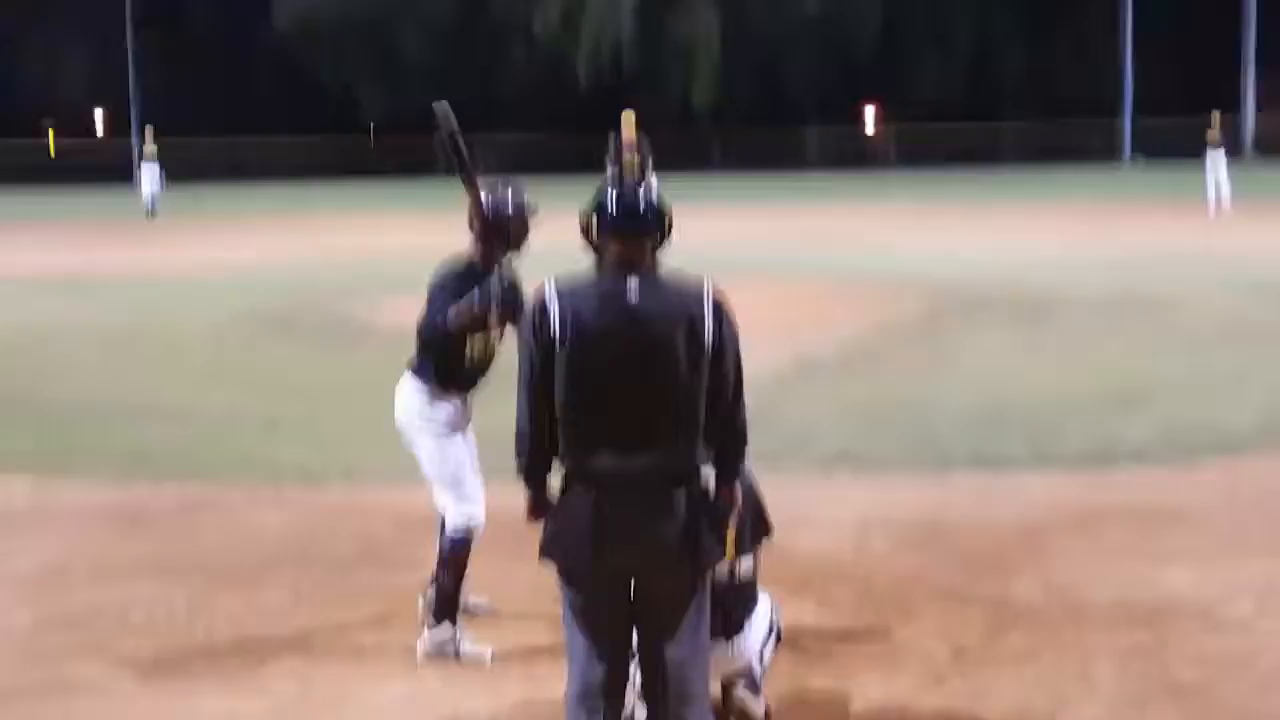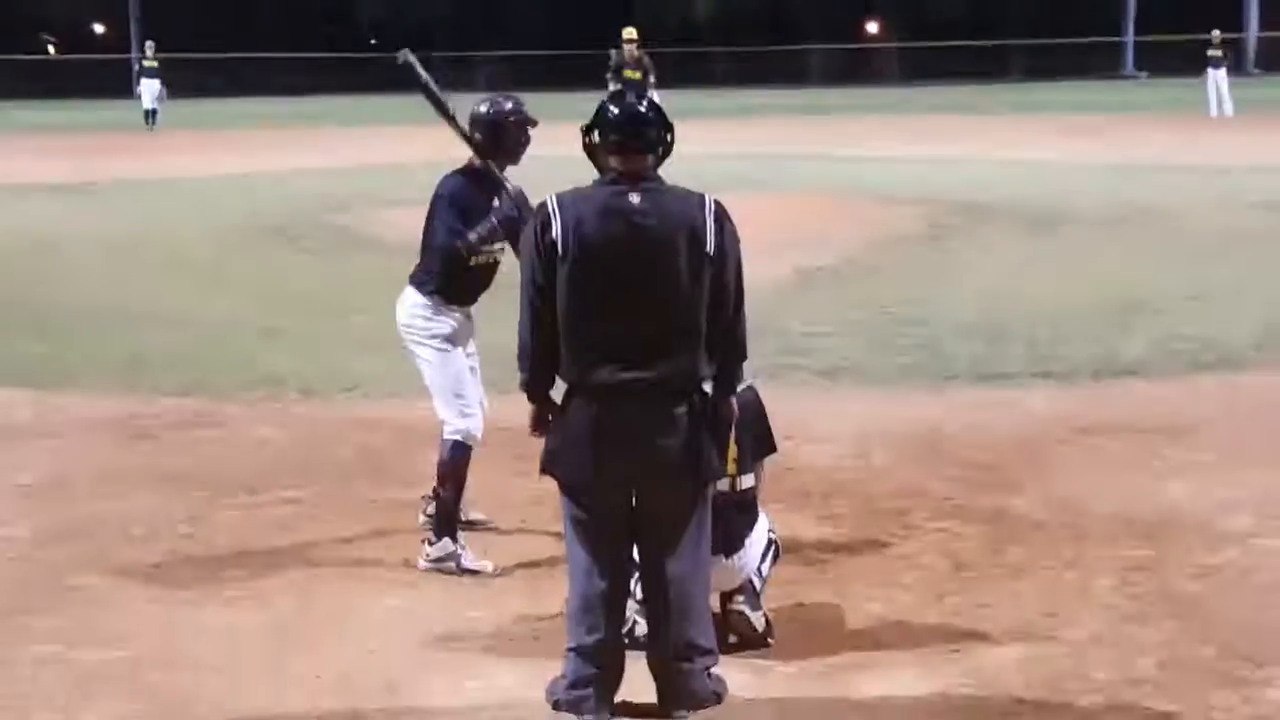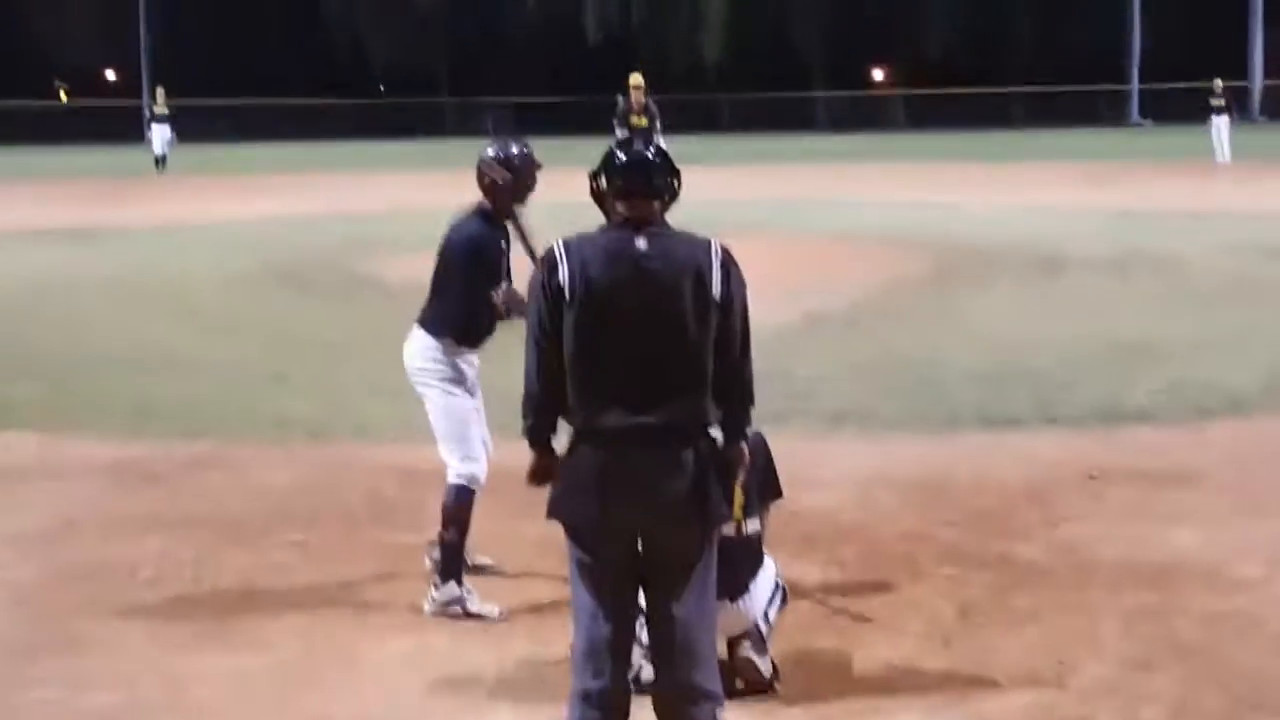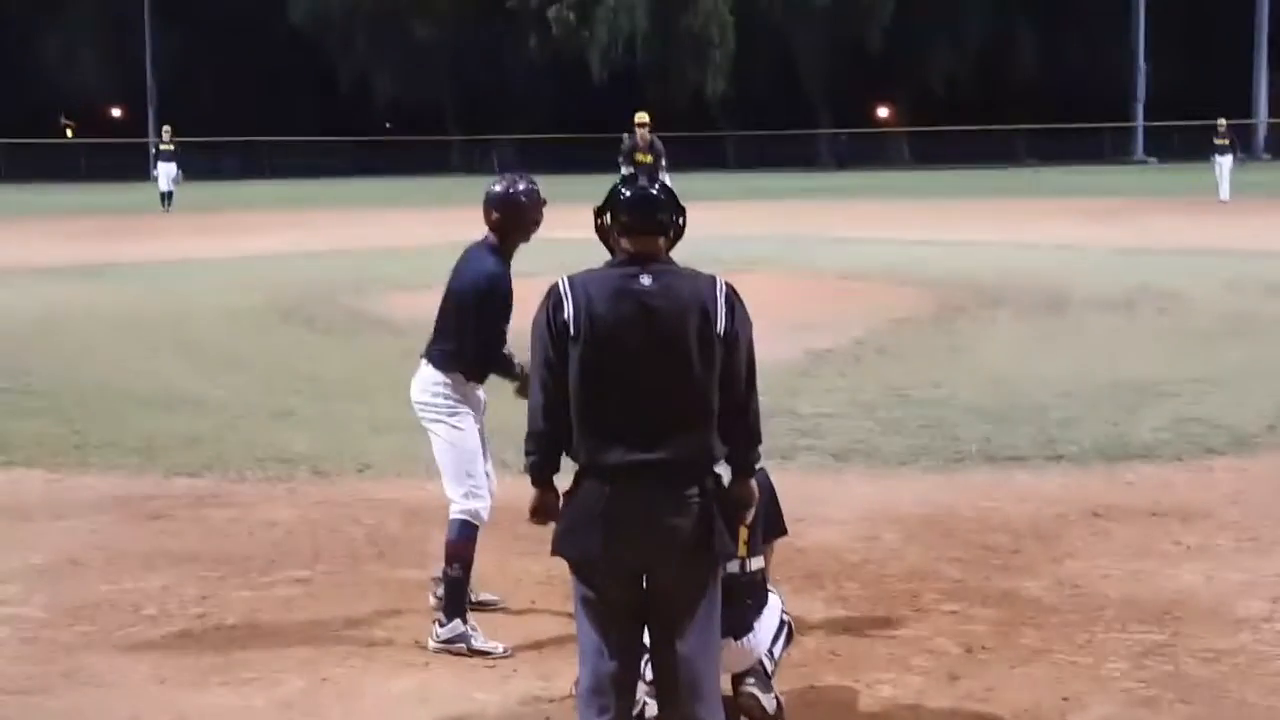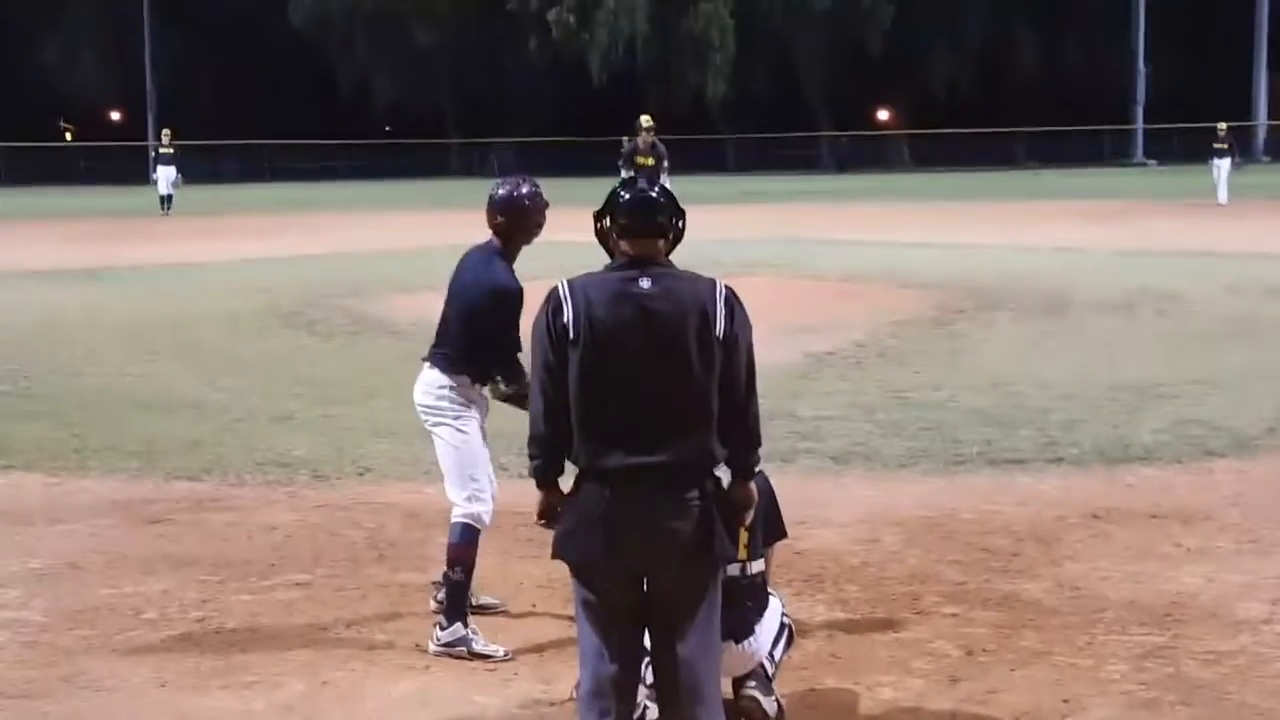
dt=0.2s
person 1, frame 1
left shoulder: (555, 305)
right shoulder: (702, 308)
left elbow: (536, 415)
right elbow: (727, 413)
left wrist: (535, 482)
right wrist: (727, 479)
left hip: (588, 505)
right hip: (675, 504)
left knee: (593, 647)
right knee: (678, 644)
person 1, frame 2
left shoulder: (557, 217)
right shoulder: (705, 215)
left elbow: (538, 323)
right elbow: (728, 322)
left wrist: (538, 394)
right wrist: (724, 390)
left hip: (591, 416)
right hip: (677, 415)
left knee: (595, 562)
right knee: (679, 559)
person 1, frame 3
left shoulder: (565, 262)
right shoulder: (711, 261)
left elbow: (543, 368)
right elbow: (734, 365)
left wrist: (541, 443)
right wrist: (733, 437)
left hip: (596, 462)
right hip: (684, 461)
left knee: (600, 606)
right knee: (685, 603)
person 1, frame 4
left shoulder: (568, 299)
right shoulder: (716, 298)
left elbow: (548, 404)
right elbow: (739, 401)
left wrist: (543, 479)
right wrist: (742, 472)
left hip: (601, 498)
right hip: (689, 498)
left knee: (605, 643)
right knee: (690, 640)
person 1, frame 5
left shoulder: (567, 302)
right shoulder: (716, 301)
left elbow: (549, 408)
right elbow: (740, 404)
left wrist: (547, 481)
right wrist: (741, 475)
left hip: (600, 502)
right hip: (689, 501)
left knee: (605, 649)
right knee: (690, 646)
person 2, frame 1
left shoulder: (500, 279)
right shoulder: (455, 280)
right elbow: (429, 335)
right wrist: (476, 309)
left hip: (454, 401)
right hip: (429, 402)
left knee: (464, 498)
right knee: (465, 510)
left ankle: (443, 591)
right ankle: (439, 629)
person 2, frame 2
left shoulder: (500, 189)
right shoulder: (457, 190)
right elbow: (444, 257)
left wrist: (517, 221)
right wrist: (488, 231)
left hip: (454, 312)
right hip: (431, 313)
left knee: (470, 409)
right knee: (465, 422)
left ankle: (442, 503)
right ankle: (441, 542)
person 2, frame 3
left shoulder: (492, 228)
right shoulder: (476, 236)
left elbow: (488, 294)
right elbow: (467, 311)
left wrist: (506, 300)
right wrist: (508, 305)
left hip: (455, 351)
right hip: (440, 354)
left knee: (474, 452)
right knee: (469, 465)
left ankle: (448, 548)
right ankle: (447, 587)
person 2, frame 4
left shoulder: (480, 256)
right shoulder: (491, 275)
right elbow: (486, 352)
left wrist: (513, 370)
right wrist: (522, 376)
left hip: (453, 383)
right hip: (448, 389)
left knee: (477, 488)
right knee: (471, 500)
left ankle: (451, 584)
right ankle: (450, 624)
person 2, frame 5
left shoulder: (476, 258)
right shoulder: (503, 284)
right elbow: (507, 360)
left wrist: (494, 381)
right wrist: (519, 389)
left hip: (448, 382)
right hip: (453, 392)
left knee: (477, 492)
right knee: (474, 505)
left ankle: (451, 587)
right ankle: (451, 628)
person 3, frame 1
right shoulder: (740, 486)
right elbow: (750, 572)
right hip: (734, 640)
right knee: (763, 608)
left ankle: (641, 685)
right ankle: (745, 688)
person 3, frame 2
right shoulder: (746, 399)
right elbow: (753, 491)
right hip: (734, 554)
right knee: (760, 527)
left ankle: (644, 603)
right ankle: (745, 601)
person 3, frame 3
right shoulder: (752, 444)
right elbow: (758, 537)
right hip: (739, 600)
right knee: (766, 570)
left ankle: (647, 648)
right ankle: (751, 645)
person 3, frame 4
right shoulder: (756, 480)
right elbow: (763, 575)
right hip: (744, 637)
right knee: (771, 605)
left ankle: (653, 683)
right ankle: (756, 683)
person 3, frame 5
right shoulder: (755, 484)
right elbow: (764, 579)
right hip: (744, 641)
right knee: (772, 609)
left ankle: (652, 689)
right ankle: (757, 684)
